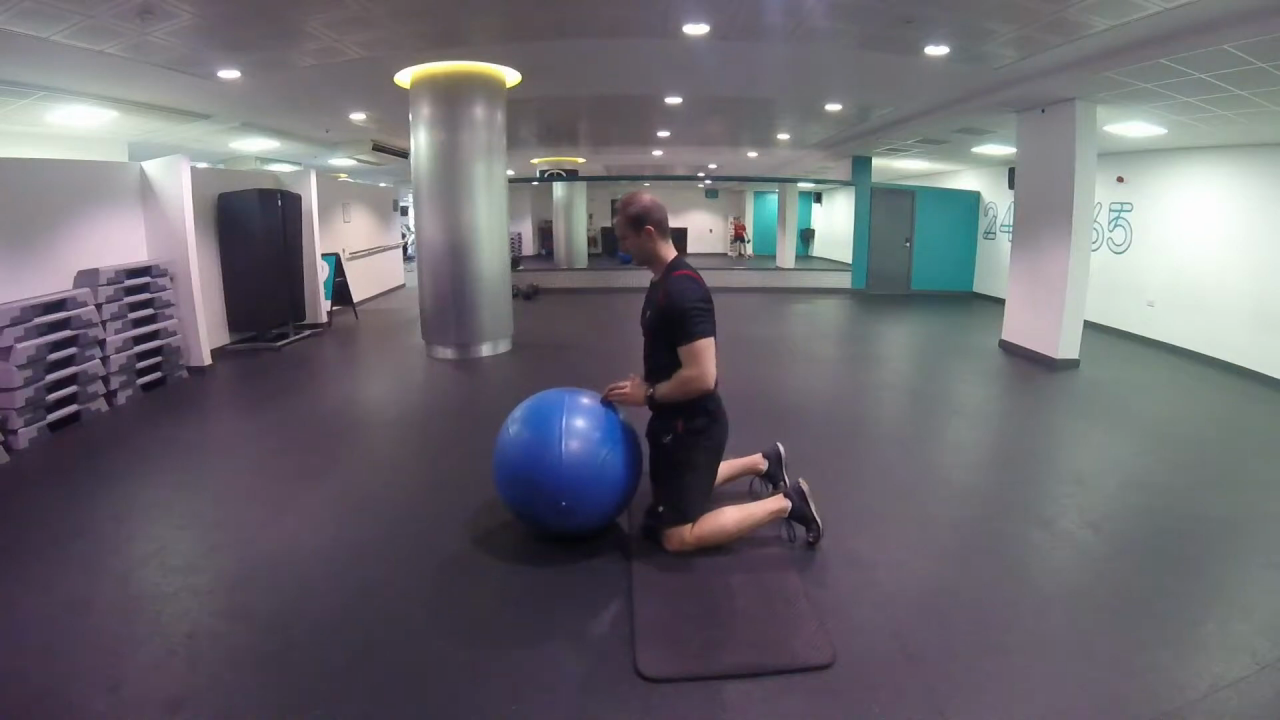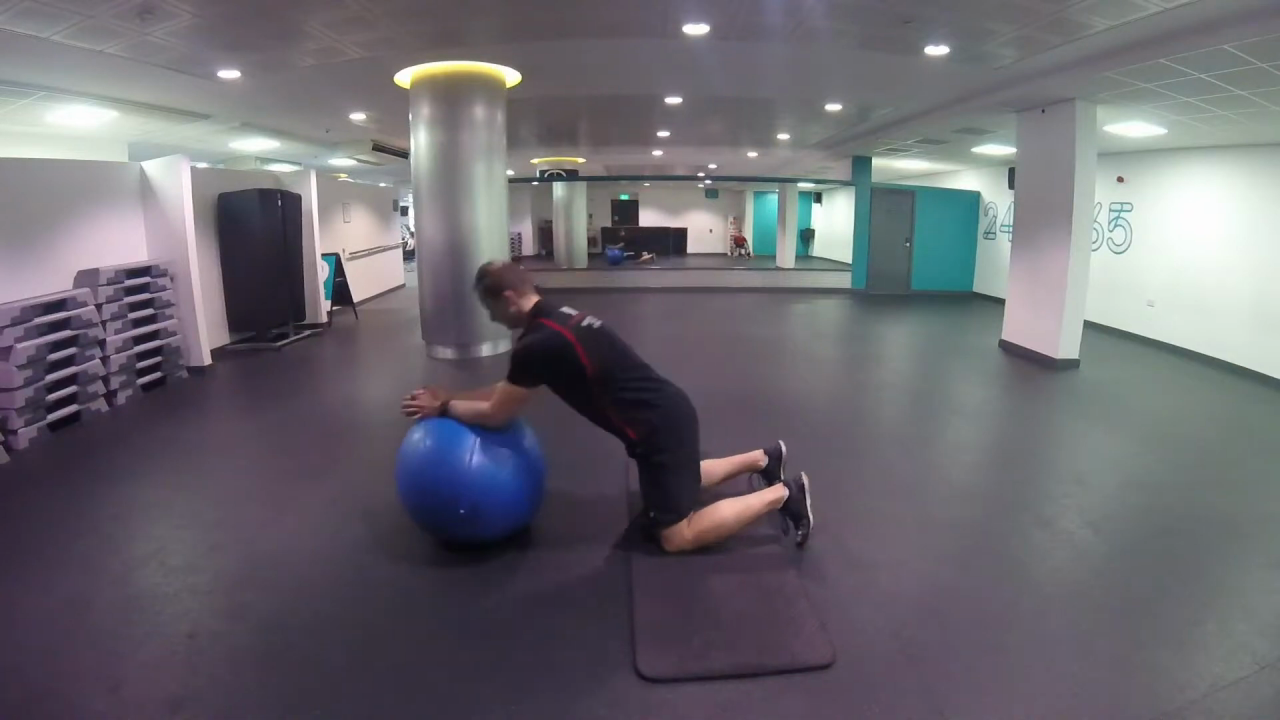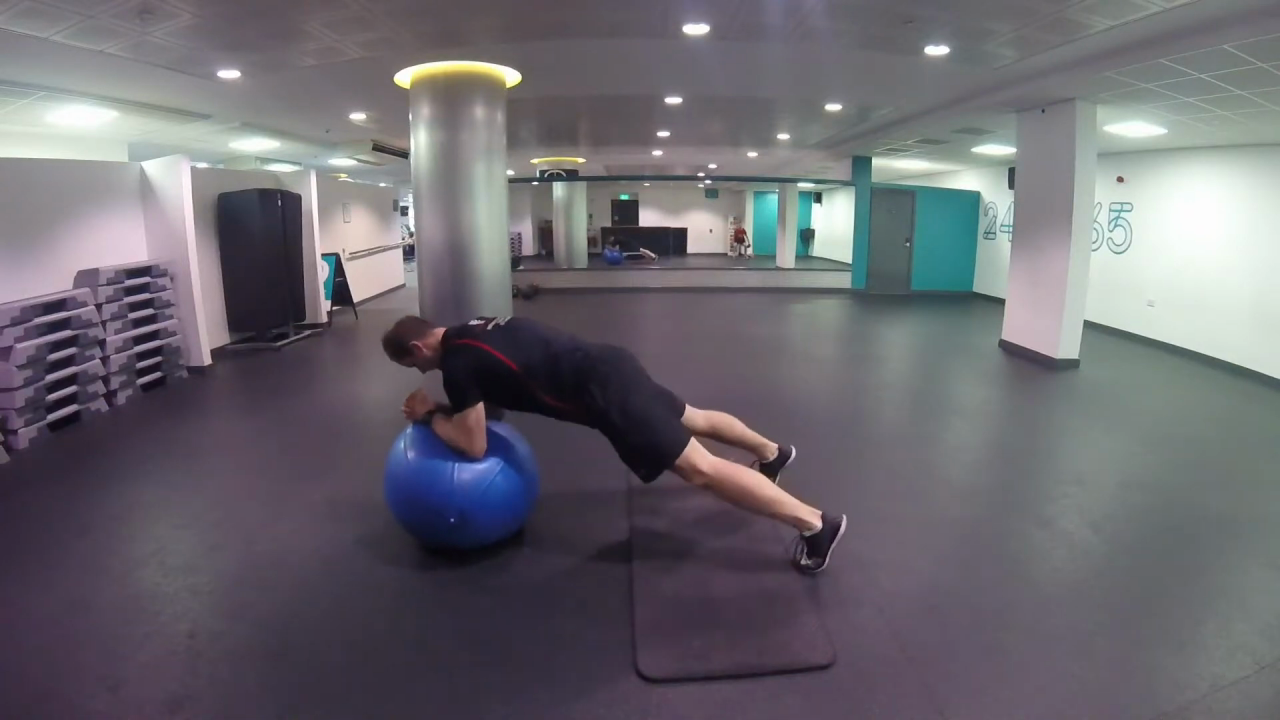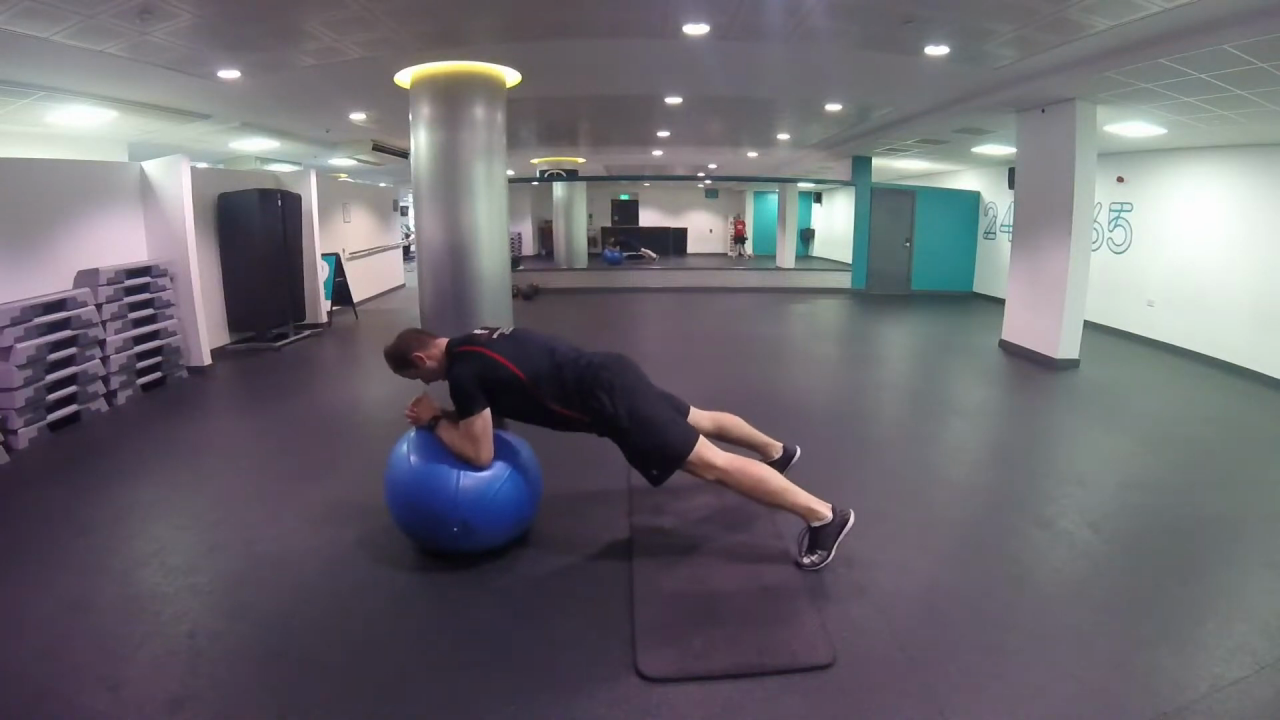
dt=1s
person 1, frame 1
left shoulder: (681, 292)
right shoulder: (665, 281)
left elbow: (701, 376)
left wrist: (647, 395)
right wrist: (644, 384)
left hip: (691, 423)
right hip: (680, 417)
left knee: (676, 535)
right knee: (678, 486)
left ankle: (785, 502)
right ankle: (763, 462)
person 1, frame 2
left shoulder: (538, 345)
right shoulder: (557, 317)
left elbow: (498, 413)
right elbow: (510, 391)
left wrist: (443, 407)
right wrist: (453, 396)
left hip: (661, 425)
right hip: (667, 410)
left knee: (677, 536)
right knee: (681, 480)
left ankle: (781, 493)
right ankle: (763, 460)
person 1, frame 3
left shoulder: (457, 364)
right shoulder: (472, 332)
left elbow: (474, 445)
right elbow: (494, 395)
left wrist: (429, 415)
right wrist: (448, 409)
left hip: (605, 391)
right hip: (611, 366)
left knee: (699, 468)
right knee: (696, 420)
left ankle: (815, 523)
right ankle: (772, 452)
person 1, frame 4
left shoulder: (463, 371)
right shoulder: (475, 342)
left elbow: (480, 453)
right elbow: (497, 403)
left wrist: (434, 420)
right wrist: (452, 414)
left hip: (610, 401)
right hip: (612, 375)
left knee: (710, 463)
right knee: (701, 422)
left ankle: (823, 516)
right ankle: (777, 451)
